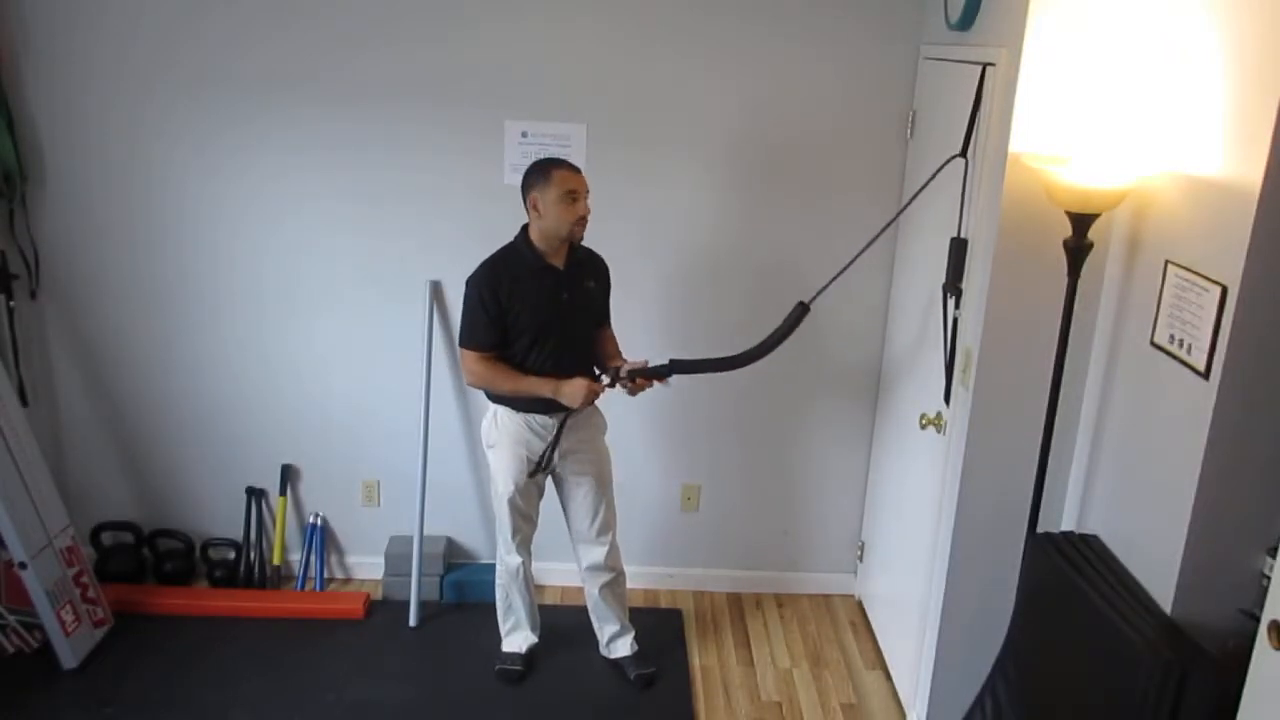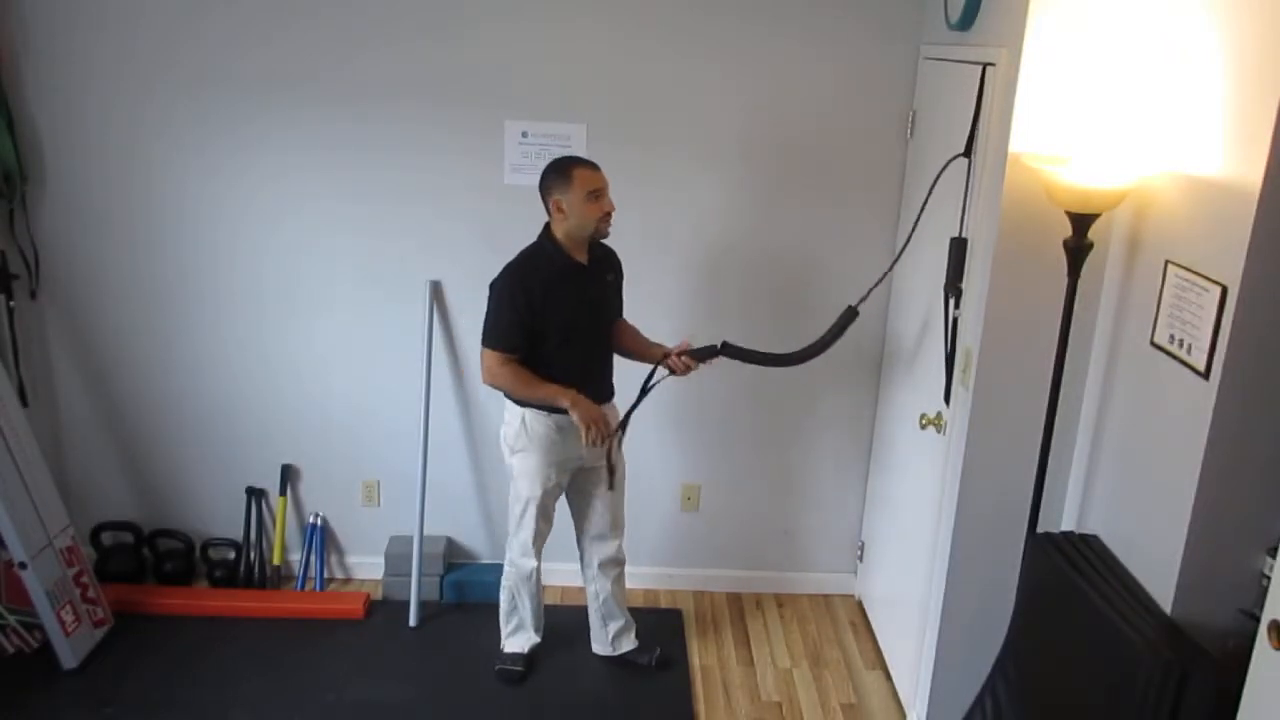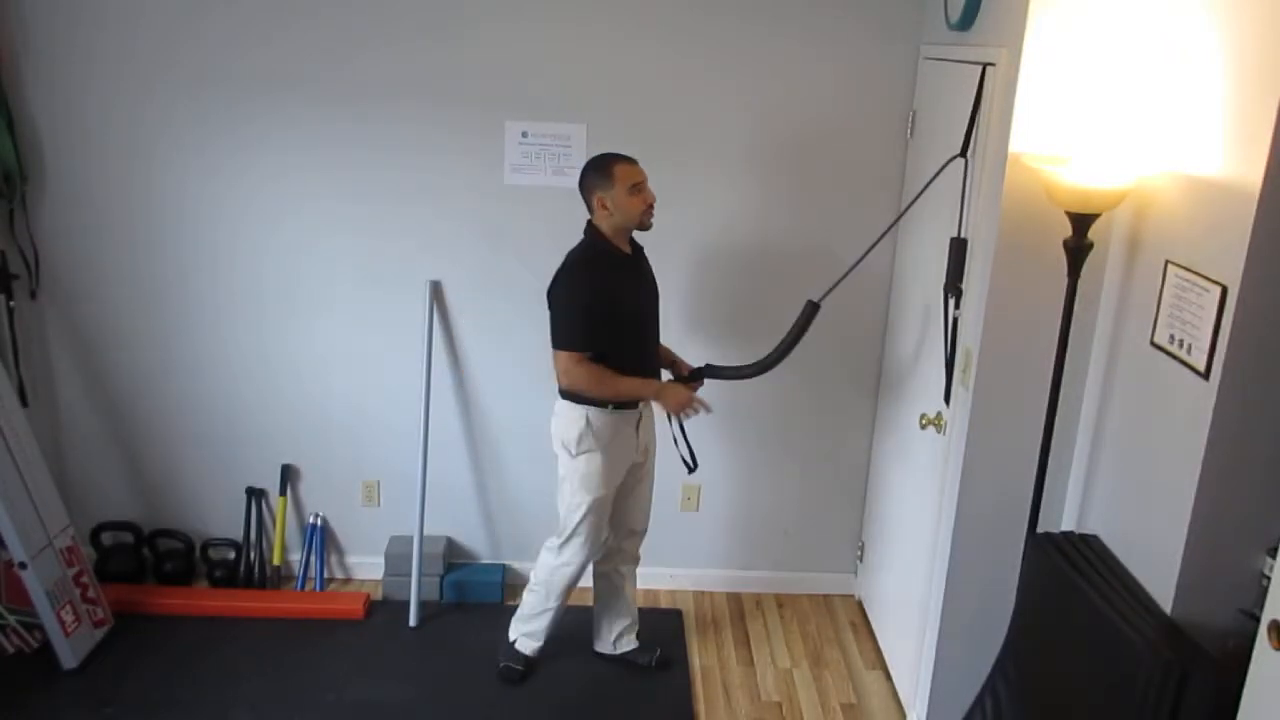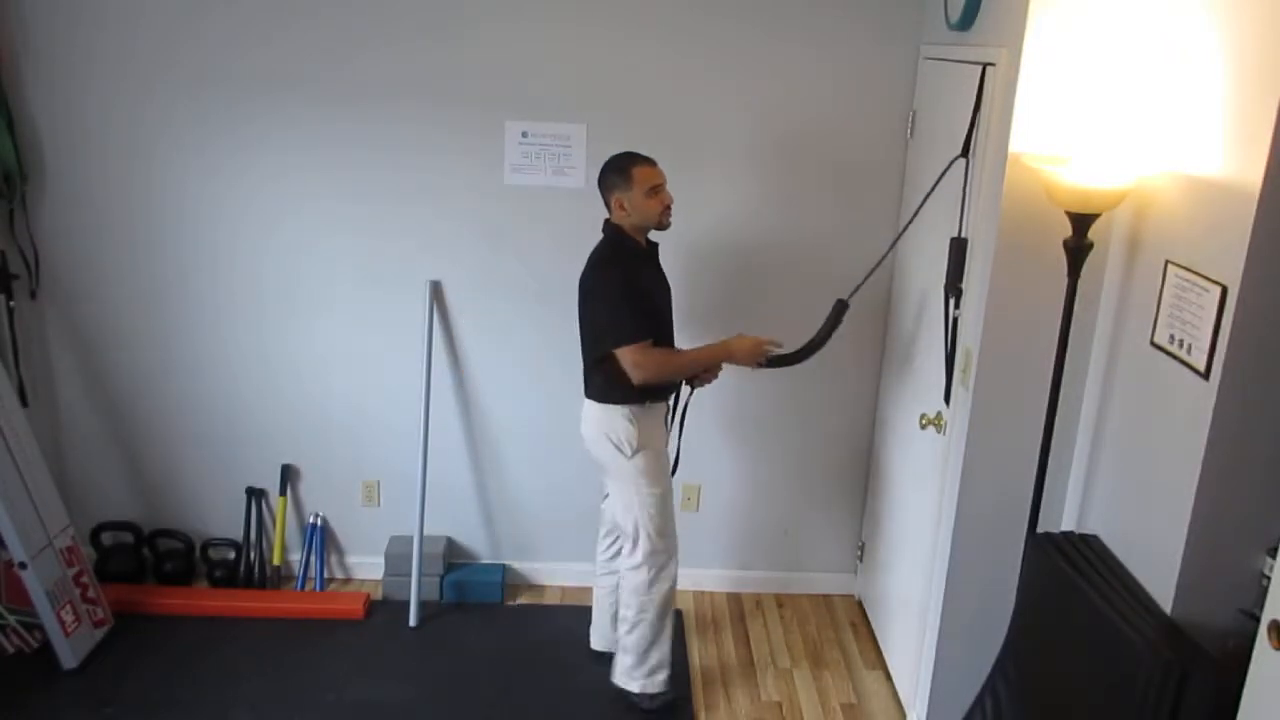
dt=0.4s
person 1, frame 1
left shoulder: (593, 267)
right shoulder: (493, 277)
right elbow: (475, 369)
left wrist: (620, 366)
right wrist: (555, 387)
left hip: (582, 423)
right hip: (515, 425)
left knee: (599, 543)
right knee: (514, 546)
left ankle: (619, 643)
right ankle: (517, 640)
person 1, frame 2
left shoulder: (607, 262)
right shoulder: (520, 278)
right elbow: (494, 369)
left wrist: (662, 354)
right wrist: (569, 400)
left hip: (599, 423)
right hip: (539, 428)
left knee: (605, 543)
right knee: (526, 547)
left ankle: (614, 640)
right ankle: (518, 641)
person 1, frame 3
left shoulder: (634, 256)
right shoulder: (580, 274)
right elbow: (572, 373)
left wrist: (673, 363)
right wrist: (657, 390)
left hip: (636, 420)
right hip: (592, 425)
left knee: (625, 542)
right knee: (575, 546)
left ankle: (617, 639)
right ankle: (524, 639)
person 1, frame 4
left shoulder: (641, 252)
right shoulder: (610, 268)
right elbow: (640, 365)
left wrist: (693, 361)
right wrist: (724, 352)
left hip: (641, 414)
right hip: (621, 420)
left knee: (621, 536)
right knee: (653, 551)
left ankle: (610, 638)
right ankle: (639, 677)
